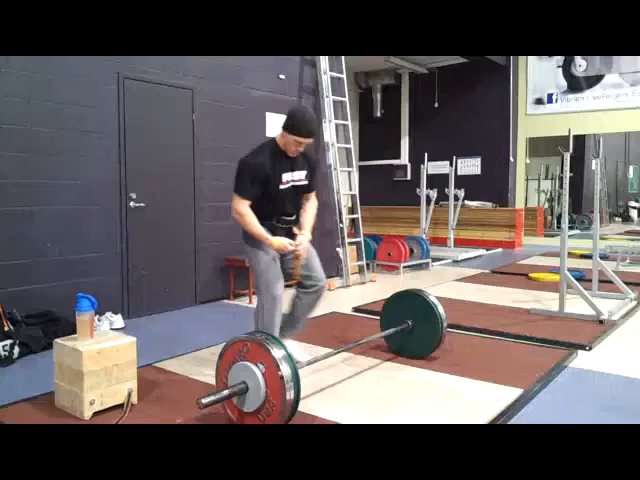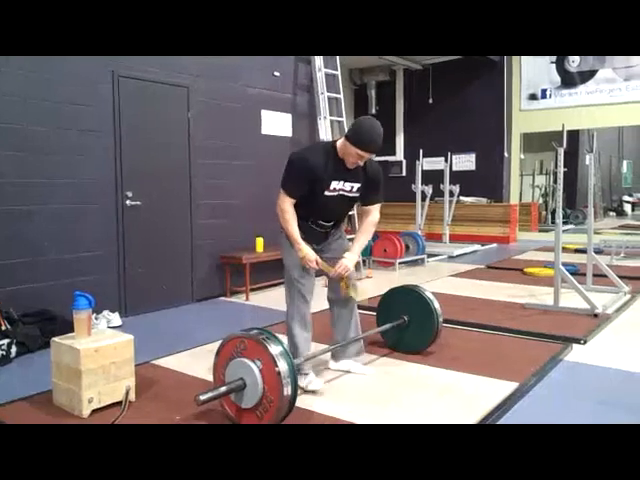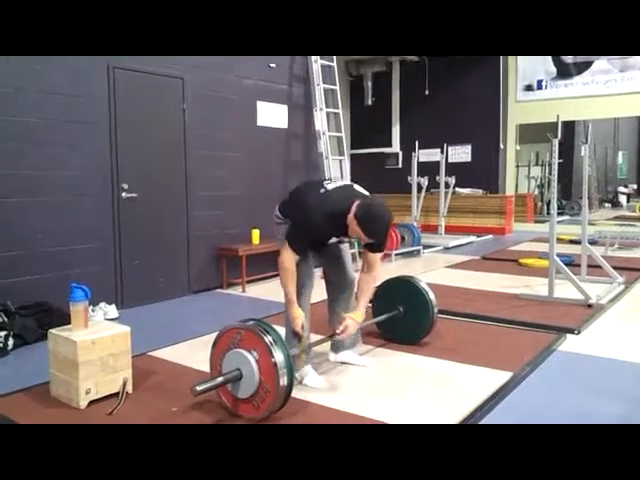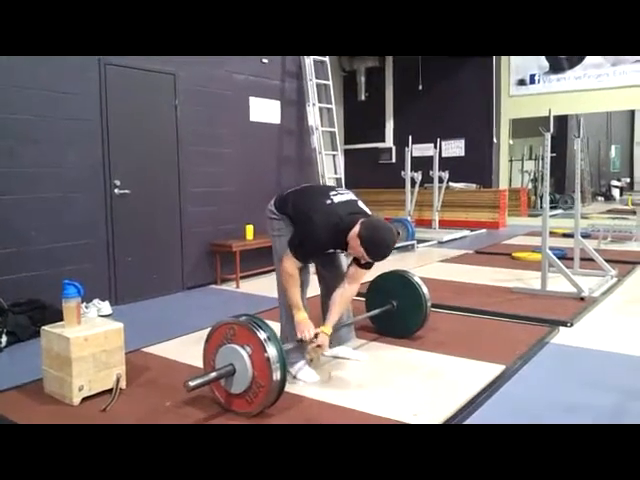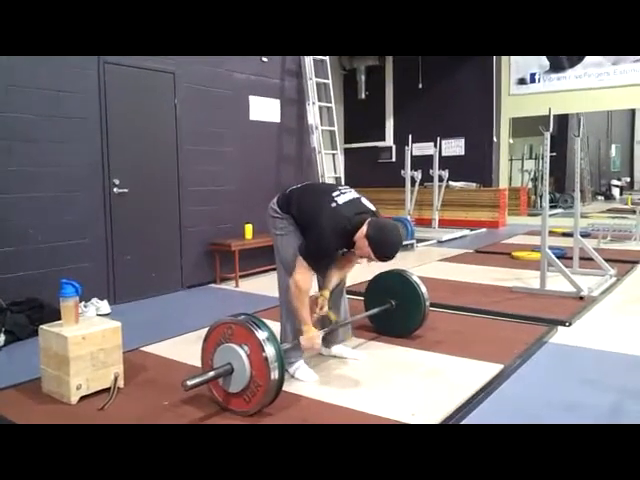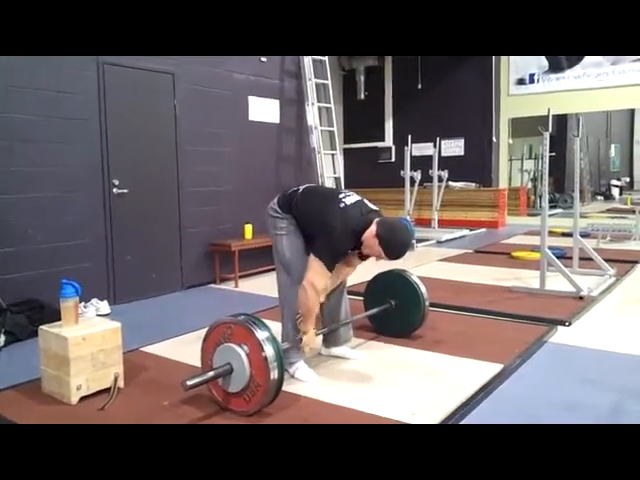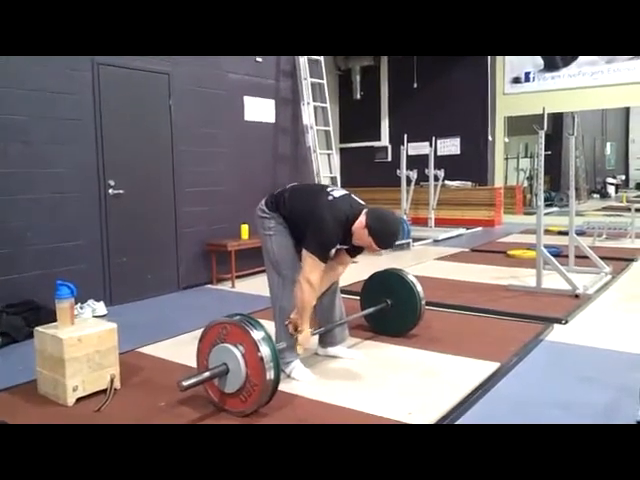
dt=0.7s
person 1, frame 1
left shoulder: (307, 161)
right shoulder: (256, 161)
left elbow: (310, 200)
right elbow: (239, 208)
left wrist: (305, 234)
right wrist: (269, 240)
left hip: (292, 232)
right hip: (261, 234)
left knee: (315, 281)
right knee: (272, 294)
left ankle: (285, 335)
person 1, frame 2
left shoulder: (371, 171)
right shoulder: (308, 160)
left elbow: (371, 216)
right elbow: (284, 203)
left wrist: (352, 255)
right wrist: (300, 247)
left hip: (333, 234)
right hip: (299, 232)
left knee: (345, 292)
right knee: (301, 295)
left ankle: (343, 356)
right ankle: (300, 368)
person 1, frame 3
left shoulder: (375, 220)
right shoulder: (315, 215)
left elbow: (371, 270)
right elbow: (287, 259)
left wrist: (358, 315)
right wrist: (293, 308)
left hip: (330, 228)
right hip: (291, 221)
left knee: (345, 280)
right knee: (302, 287)
left ankle: (342, 348)
right ankle: (299, 363)
person 1, frame 4
left shoulder: (371, 237)
right shoulder: (320, 229)
left elbow: (349, 284)
right elbow: (288, 267)
left wrist: (327, 329)
right wrist: (300, 315)
right hip: (285, 217)
left knee: (336, 278)
right knee: (296, 282)
left ankle: (338, 342)
right ankle: (294, 358)
person 1, frame 5
left shoulder: (376, 227)
right shoulder: (329, 231)
left elbow: (347, 260)
right elbow: (299, 282)
left wrist: (325, 293)
right wrist: (308, 331)
left hip: (316, 208)
right hip: (286, 215)
left knee: (335, 280)
right knee: (293, 280)
left ankle: (333, 342)
right ankle: (292, 357)
person 1, frame 6
left shoulder: (376, 228)
right shoulder: (339, 232)
left elbow: (346, 265)
right elbow: (311, 283)
left wrist: (318, 297)
right wrist: (308, 330)
left hip: (313, 215)
right hip: (286, 216)
left knee: (337, 280)
right knee: (296, 282)
left ankle: (335, 342)
right ankle: (292, 357)
person 1, frame 7
left shoulder: (361, 224)
right shoulder: (328, 224)
left elbow: (337, 266)
right elbow: (308, 279)
left wrist: (307, 304)
right wrist: (304, 327)
left hip: (303, 219)
right hip: (275, 217)
left knee: (329, 280)
right knee: (288, 281)
left ankle: (331, 342)
right ankle: (287, 357)
